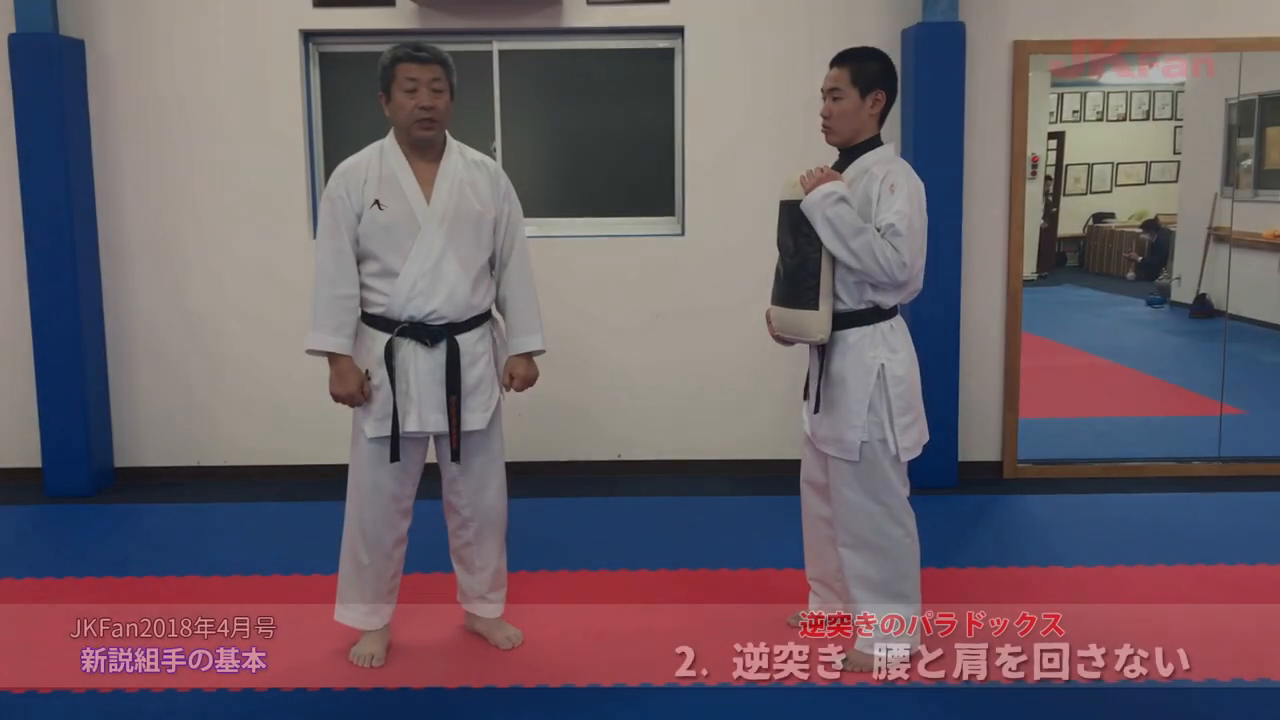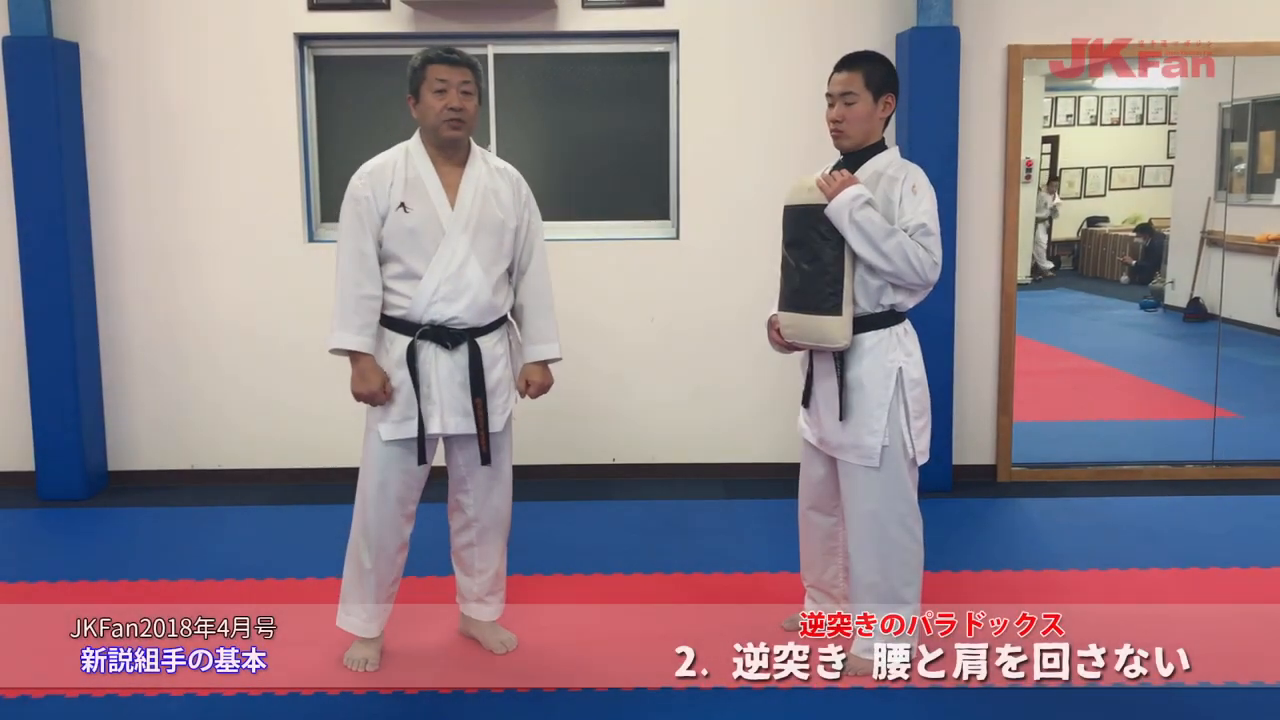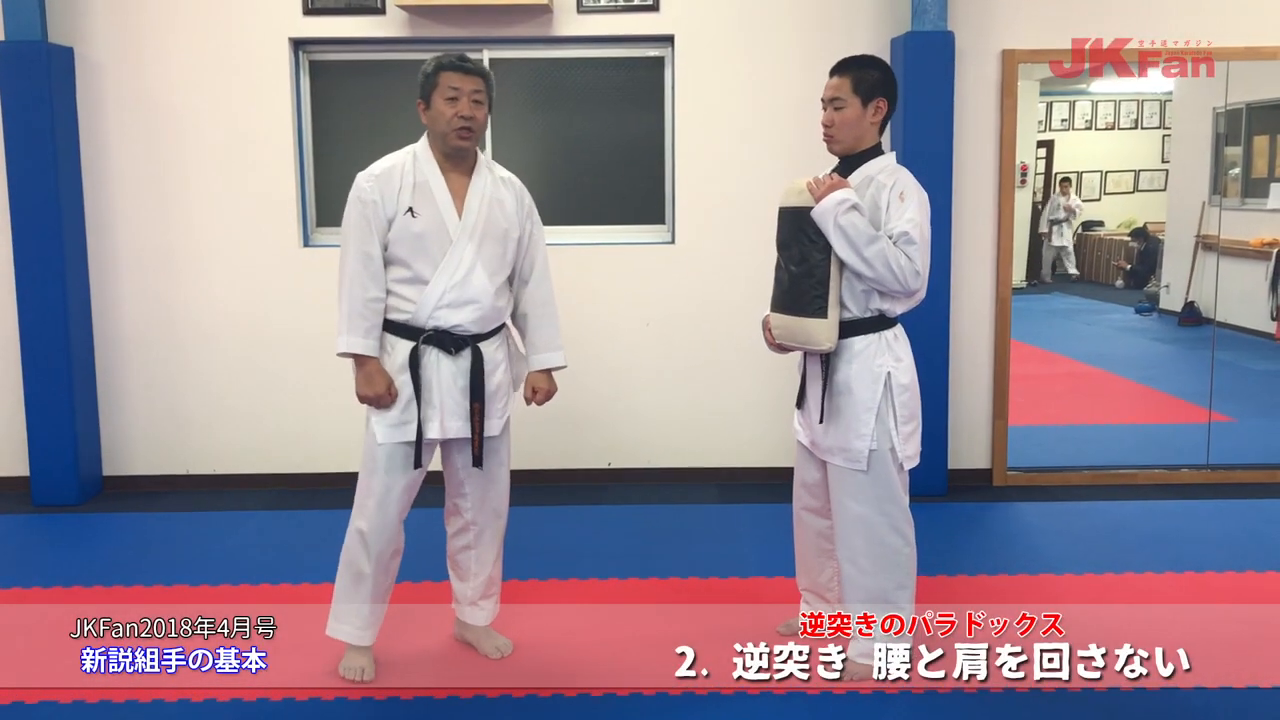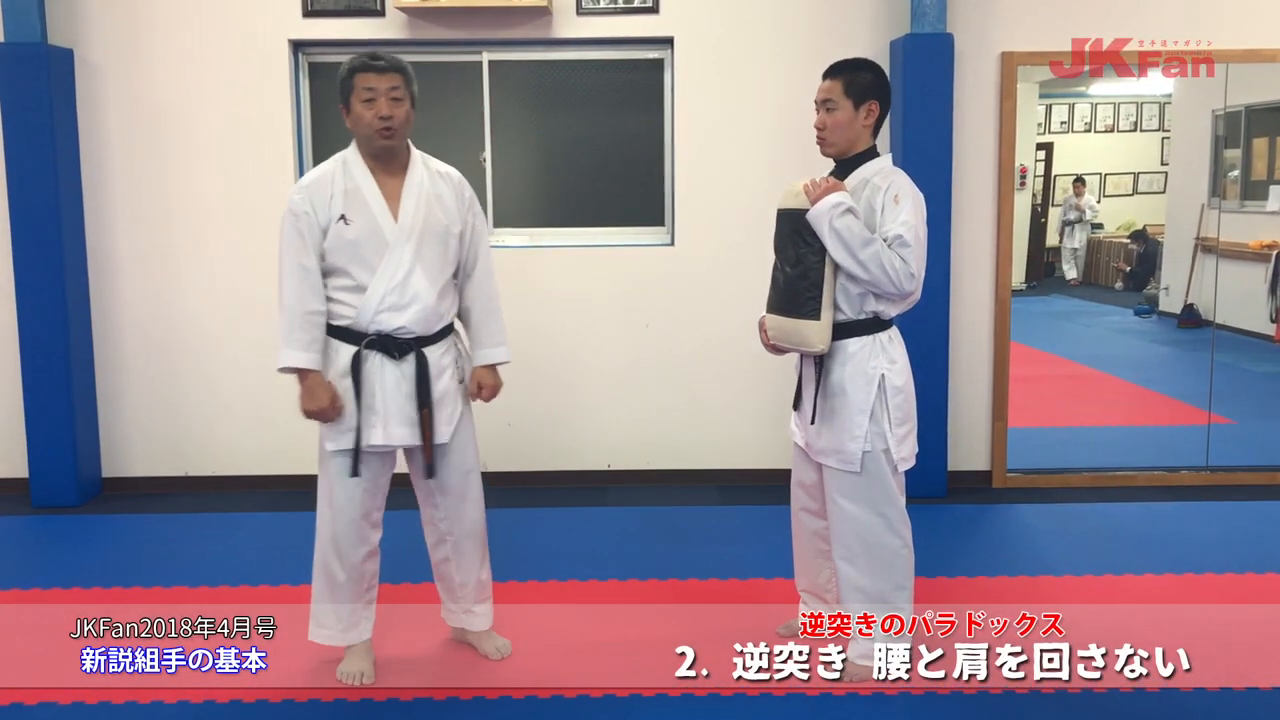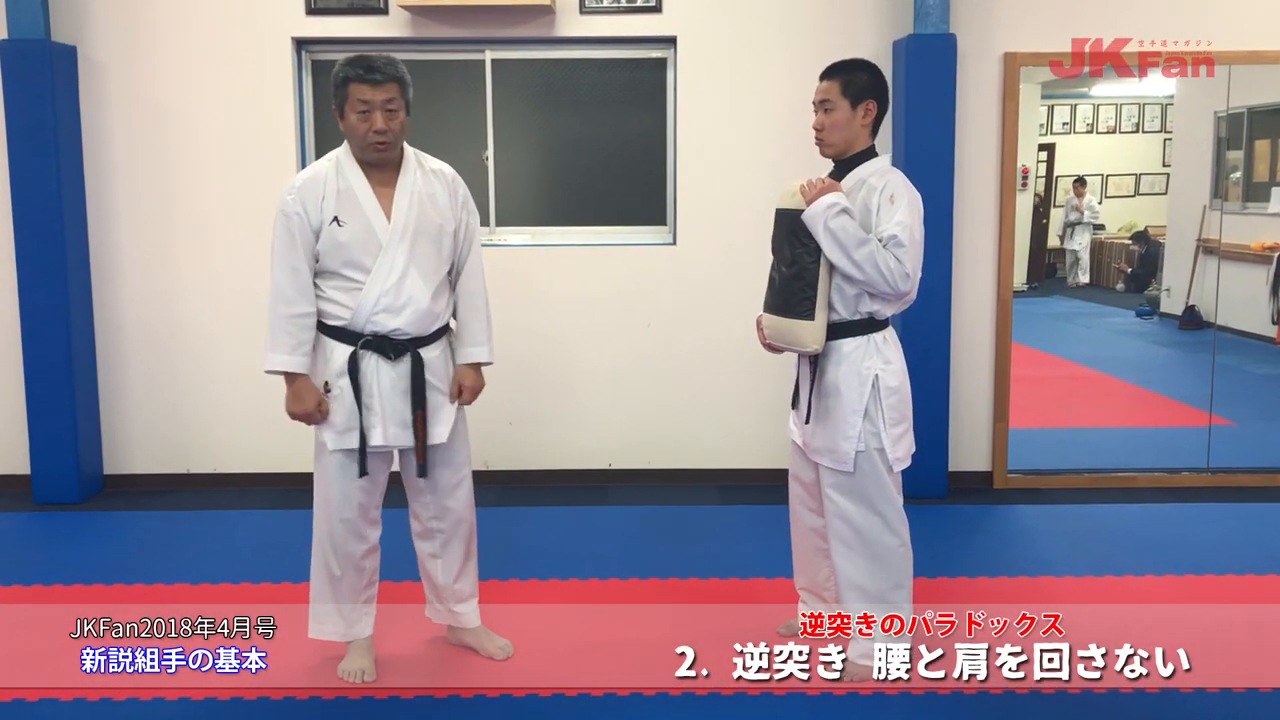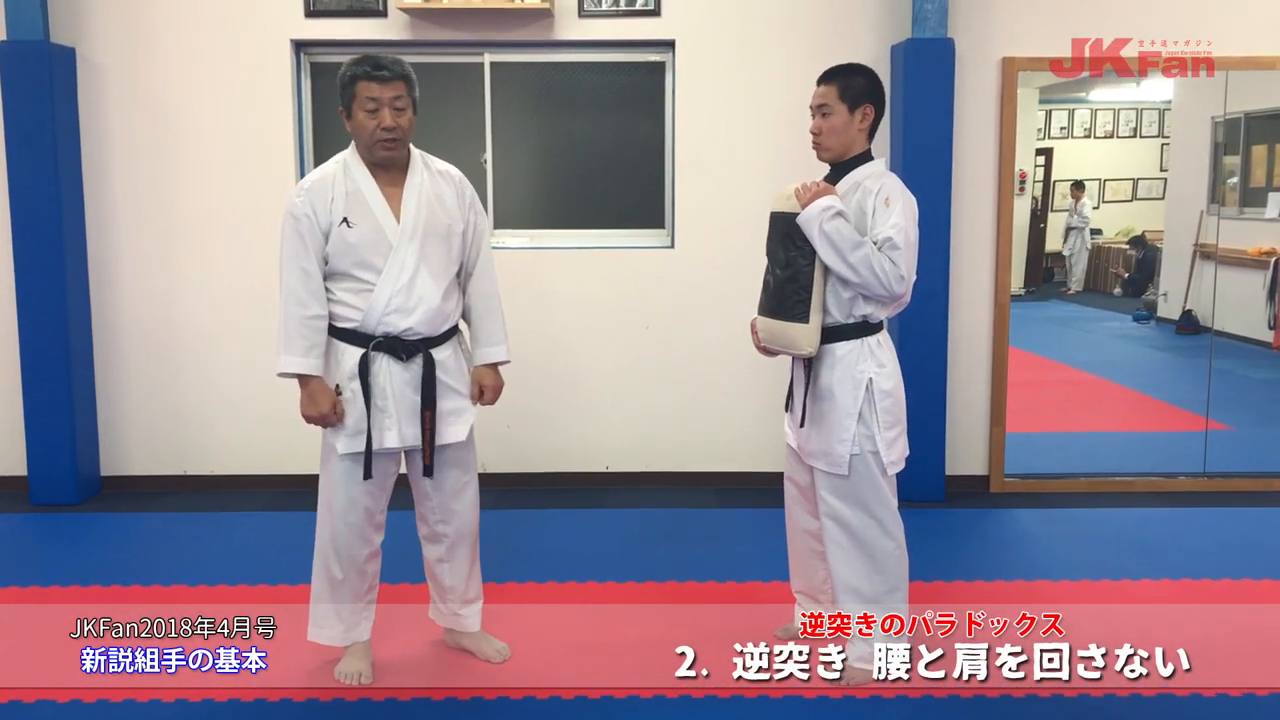
dt=0.5s
person 1, frame 1
left shoulder: (485, 176)
right shoulder: (354, 179)
left elbow: (514, 268)
right elbow: (336, 276)
left wrist: (523, 348)
right wrist: (339, 358)
left hip: (467, 357)
right hip: (390, 359)
left knee: (479, 493)
right knee: (380, 497)
left ankle: (483, 606)
right ankle: (372, 618)
person 1, frame 2
left shoulder: (506, 183)
right shoulder: (377, 179)
left elbow: (531, 273)
right elbow: (358, 276)
left wrist: (538, 354)
right wrist: (361, 359)
left hip: (485, 361)
right hip: (407, 360)
left knee: (485, 498)
right knee: (385, 500)
left ankle: (480, 611)
right ankle: (366, 624)
person 1, frame 3
left shoulder: (509, 191)
right shoulder: (381, 181)
left elbow: (533, 283)
right elbow: (362, 278)
left wrist: (542, 362)
right wrist: (366, 362)
left hip: (483, 367)
right hip: (409, 365)
left knee: (480, 501)
right knee: (381, 505)
left ankle: (474, 616)
right ankle: (356, 631)
person 1, frame 4
left shoulder: (449, 185)
right shoulder: (317, 191)
left elbow: (477, 278)
right elbow: (301, 290)
left wrist: (487, 357)
right wrist: (309, 374)
left hip: (436, 368)
right hip: (355, 372)
left knee: (456, 502)
right knee: (350, 514)
left ankle: (469, 617)
right ankle: (355, 635)
person 1, frame 5
left shoulder: (443, 183)
right shoulder: (309, 192)
left elbow: (467, 277)
right elbow: (291, 291)
left wrist: (471, 359)
right wrist: (296, 376)
left hip: (428, 368)
right hip: (350, 372)
left knee: (447, 503)
right knee: (346, 512)
left ankle: (460, 617)
right ankle: (355, 633)
person 1, frame 6
left shoulder: (450, 184)
right shoulder: (318, 194)
left elbow: (478, 278)
right elbow: (303, 294)
left wrist: (488, 359)
right wrist: (310, 379)
left hip: (440, 370)
right hip: (360, 374)
left knee: (452, 507)
right knee: (351, 514)
left ankle: (460, 621)
right ankle: (352, 635)
person 2, frame 1
left shoulder: (891, 178)
right shoulder: (839, 176)
left elbow: (893, 266)
left wrist: (827, 201)
left hip: (870, 355)
right hip: (834, 352)
left knee: (872, 499)
right knee: (825, 490)
left ankle: (889, 627)
right ankle: (835, 600)
person 2, frame 2
left shoulder: (904, 180)
right shoulder: (829, 183)
left elbow: (922, 266)
left wrist: (852, 205)
right wrist: (785, 321)
left hip: (878, 362)
right hip: (826, 359)
left knee: (880, 505)
right knee: (821, 497)
left ankle: (885, 632)
right ankle: (829, 604)
person 2, frame 3
left shoulder: (896, 186)
right shoulder: (830, 186)
left elbow: (906, 274)
left wrist: (838, 210)
left hip: (870, 365)
right hip: (822, 361)
left knee: (871, 510)
right knee: (815, 500)
left ankle: (879, 637)
right ankle: (825, 607)
person 2, frame 4
left shoulder: (892, 187)
right shoulder: (828, 188)
left elbow: (902, 275)
left wrist: (834, 212)
left hip: (865, 366)
right hip: (819, 363)
left knee: (869, 511)
right knee: (814, 501)
left ankle: (880, 639)
right ankle: (824, 608)
person 2, frame 5
left shoulder: (889, 188)
right shoulder: (827, 189)
left elbow: (897, 276)
left wrist: (829, 213)
left hip: (862, 367)
right hip: (818, 363)
left knee: (867, 510)
right knee: (813, 500)
left ankle: (880, 638)
right ankle: (823, 608)
person 2, frame 6
left shoulder: (884, 191)
right shoulder: (823, 191)
left elbow: (891, 278)
left wrist: (824, 215)
left hip: (855, 369)
right hip: (811, 365)
left knee: (862, 511)
right knee: (808, 501)
left ankle: (876, 643)
right ankle: (818, 611)
